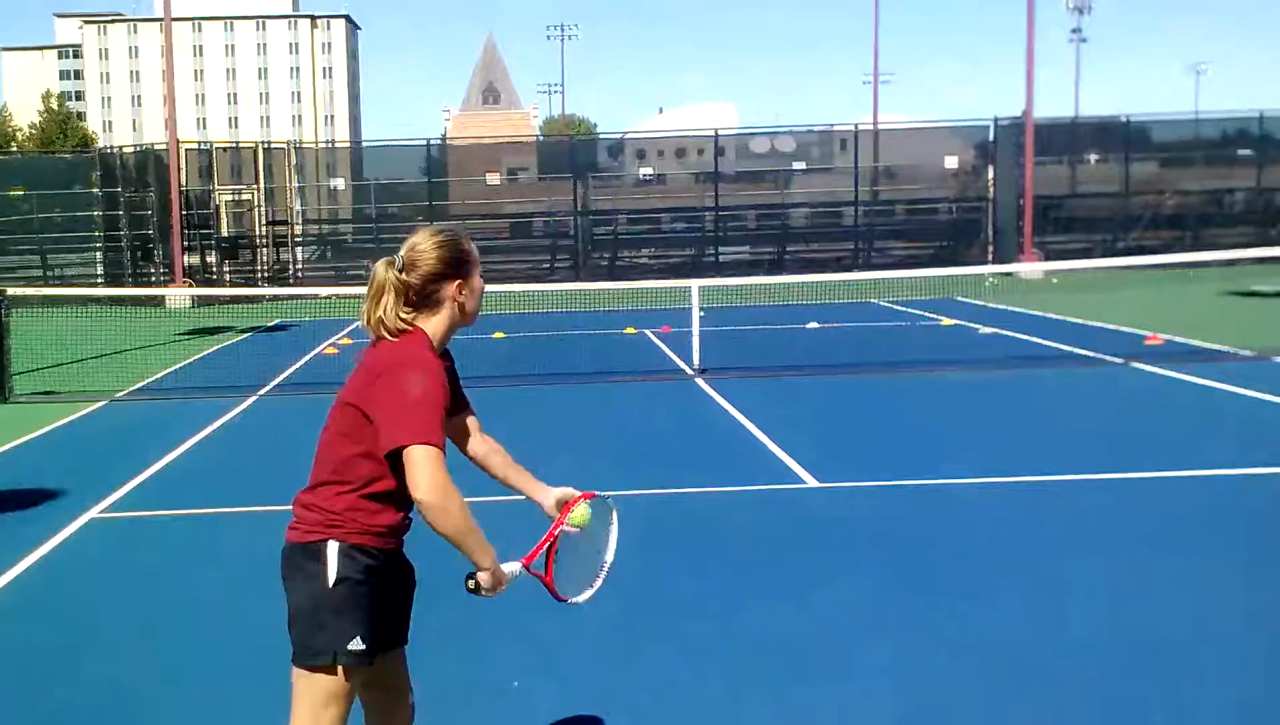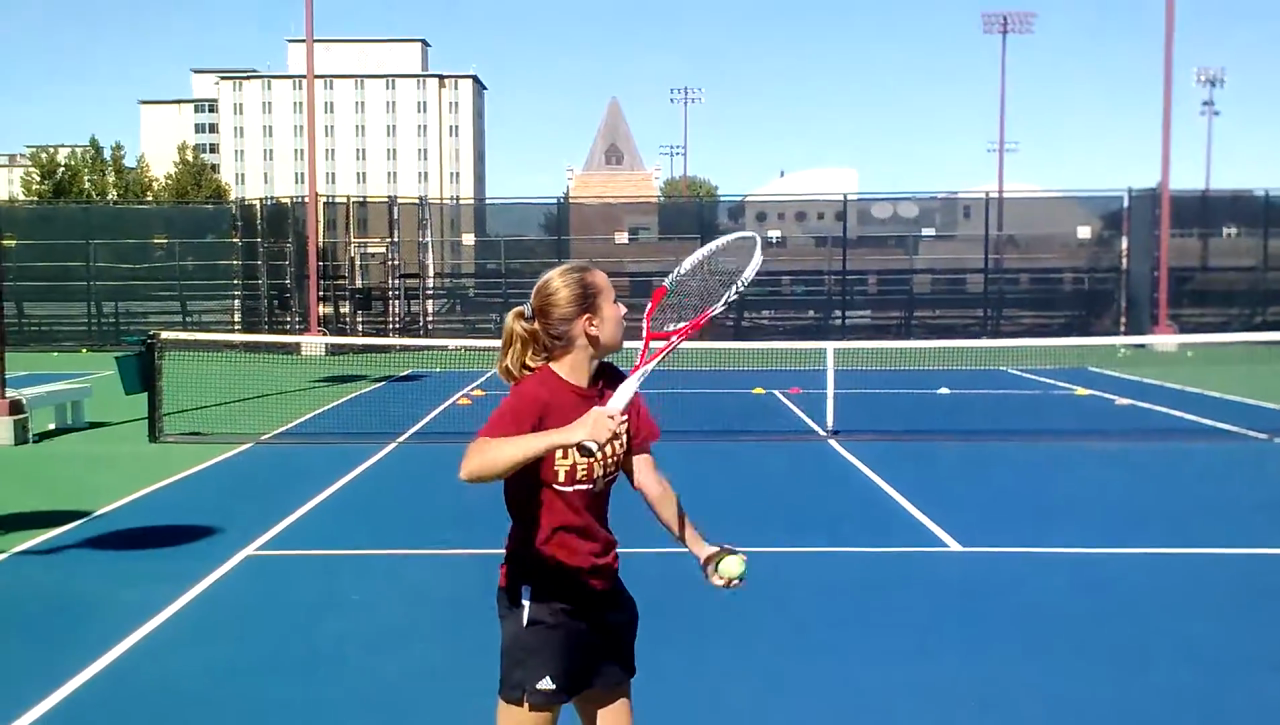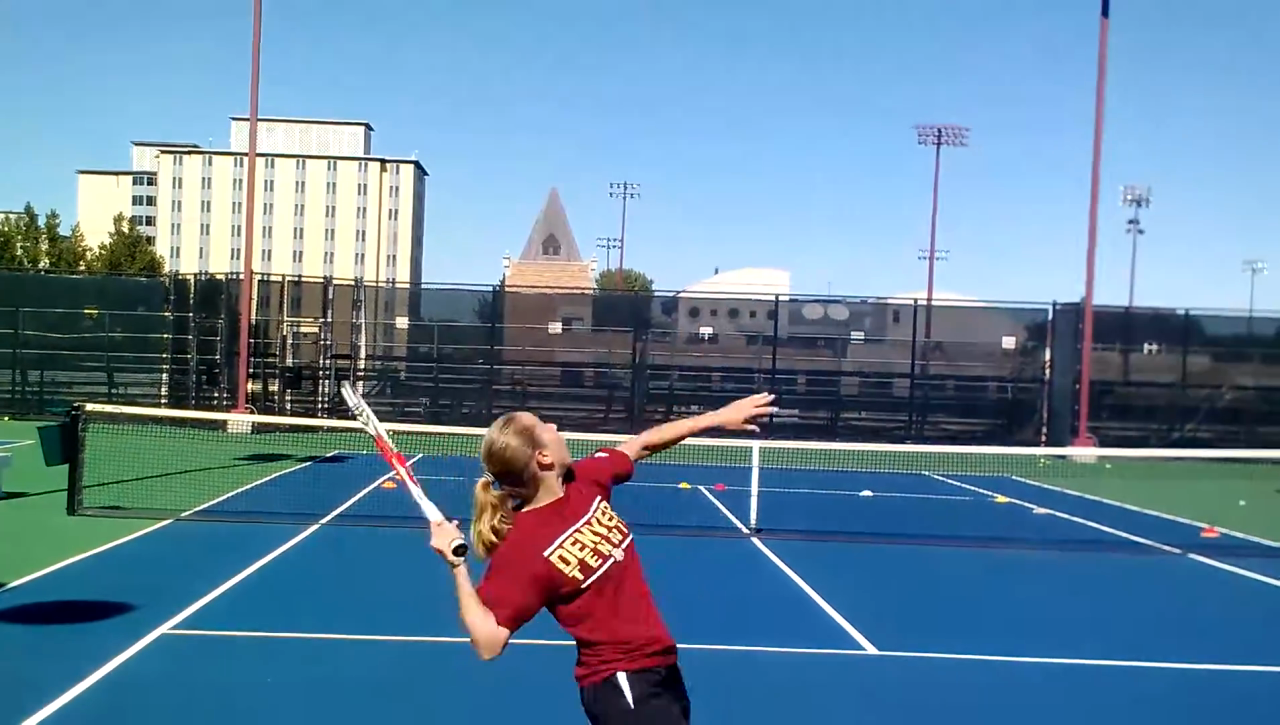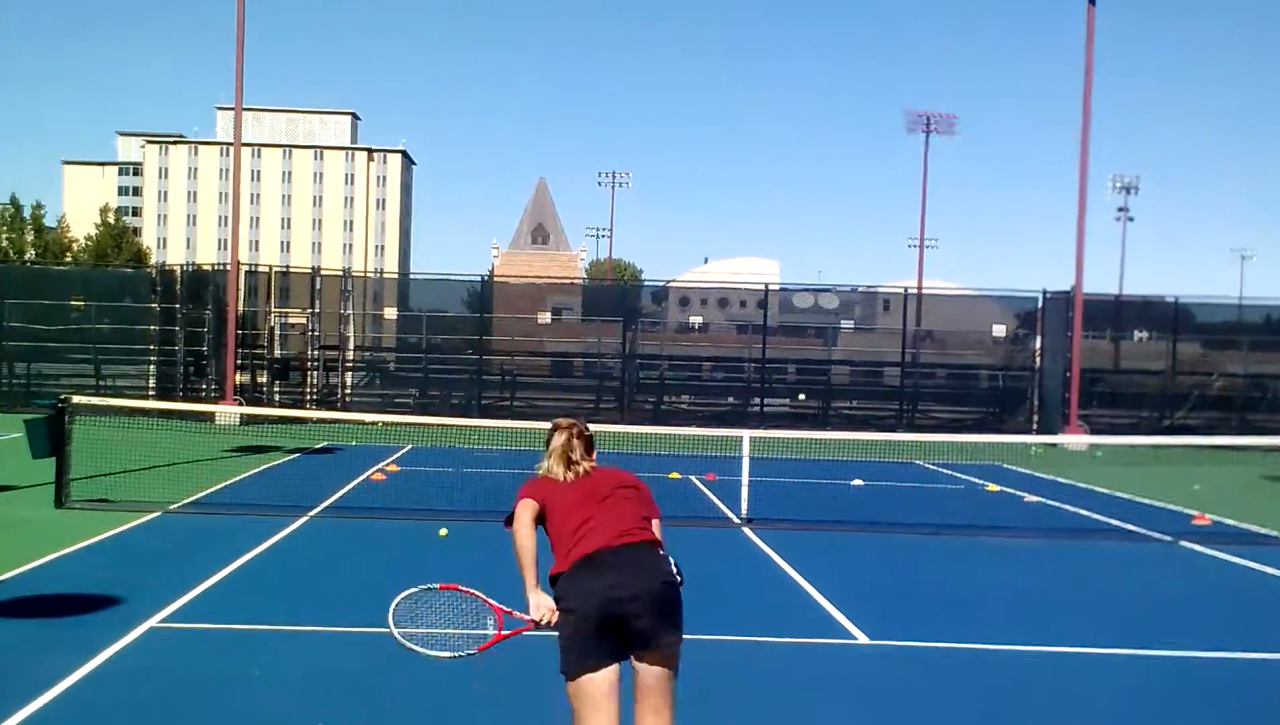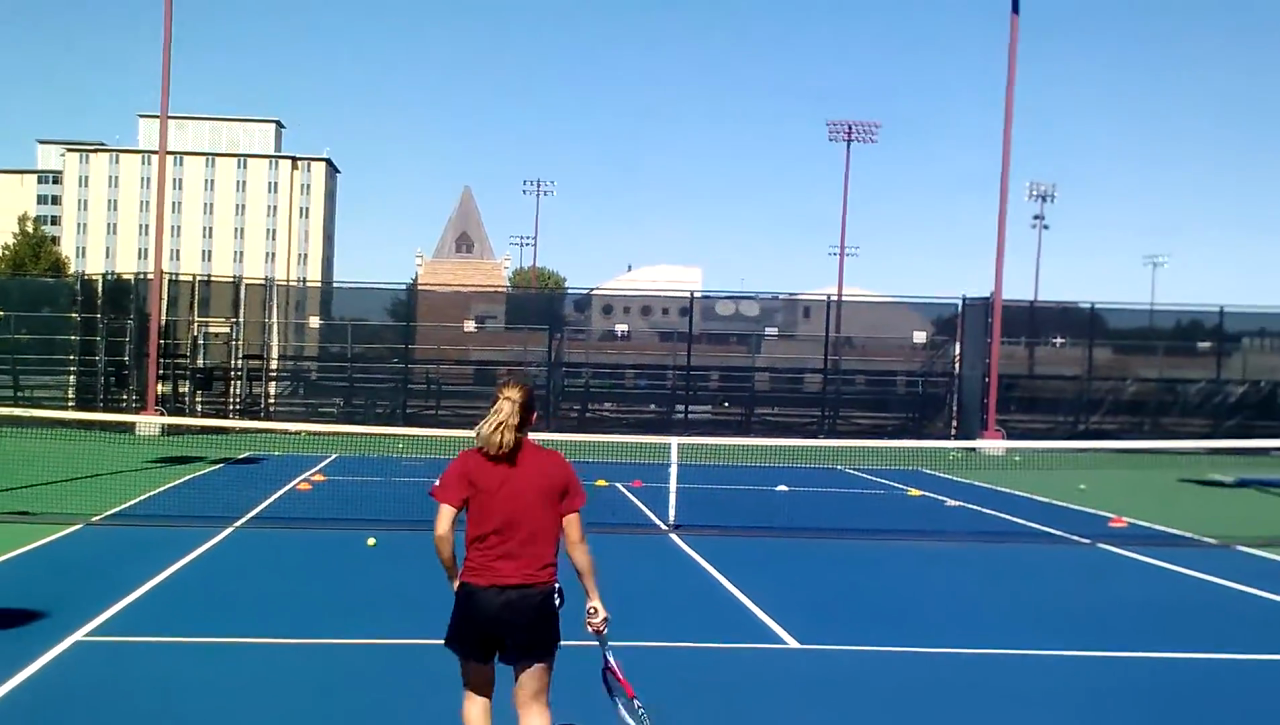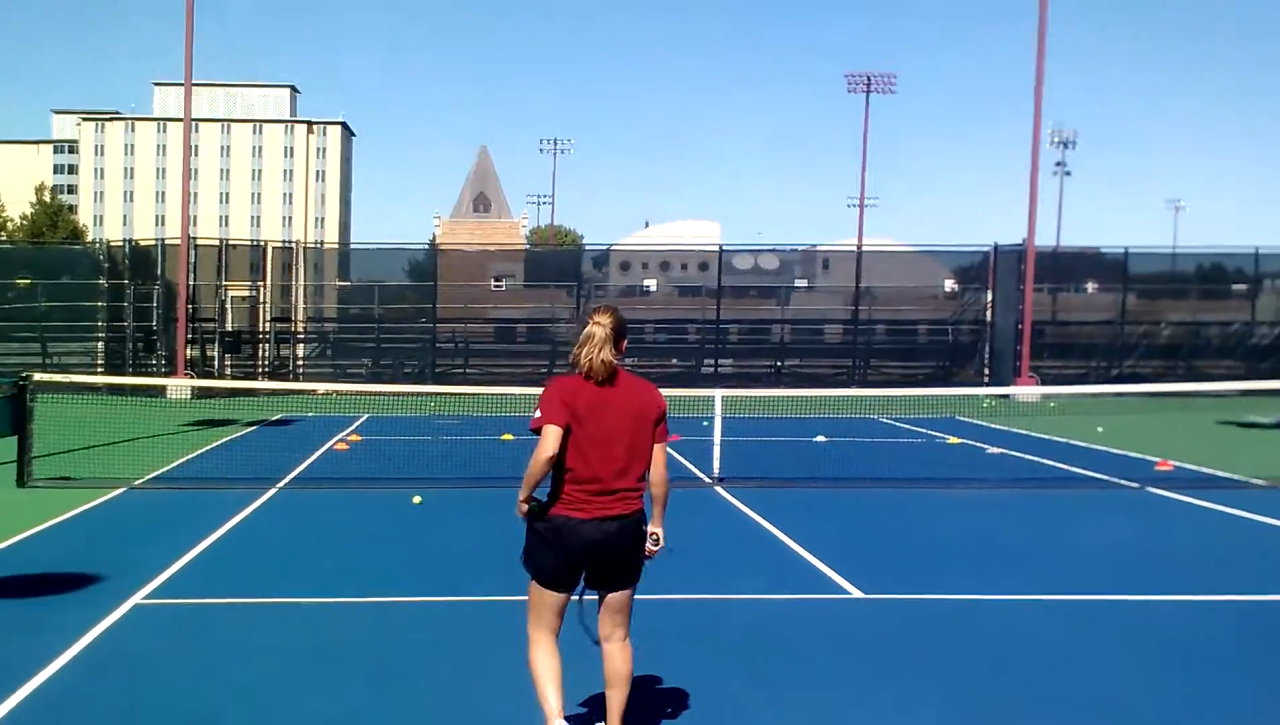
dt=0.7s
person 1, frame 1
left shoulder: (426, 356)
right shoulder: (411, 367)
left elbow: (471, 437)
right elbow: (429, 491)
left wrist: (541, 493)
right wrist: (487, 562)
left hip: (373, 552)
right hip: (336, 554)
person 1, frame 2
left shoulder: (617, 386)
right shoulder: (527, 394)
left elbow: (648, 478)
right elbow: (473, 466)
left wrist: (698, 546)
right wrist: (571, 432)
left hip: (599, 588)
right hip: (542, 598)
person 1, frame 3
left shoulder: (583, 479)
right shoulder: (518, 549)
left elbow: (640, 443)
right elbow: (488, 643)
left wrist: (718, 417)
right wrist: (456, 566)
left hip: (656, 671)
right hip: (622, 683)
person 1, frame 4
left shoulder: (539, 487)
right shoulder: (630, 480)
left elbow: (523, 519)
left wrist: (533, 592)
left hip: (583, 586)
right hip: (651, 575)
person 1, frame 5
left shoulder: (467, 464)
right shoulder: (559, 467)
left elbow: (442, 531)
right elbow: (576, 542)
left wrist: (455, 578)
right wrist: (594, 597)
left hip: (478, 596)
right hip: (536, 597)
left knee: (477, 692)
person 1, frame 6
left shoulder: (562, 388)
right shoulder: (650, 395)
left elbow: (547, 452)
right elbow: (658, 470)
left wrist: (525, 496)
right wrist: (656, 521)
left hip: (565, 524)
right hip: (624, 527)
left knee: (542, 637)
right knee: (615, 635)
